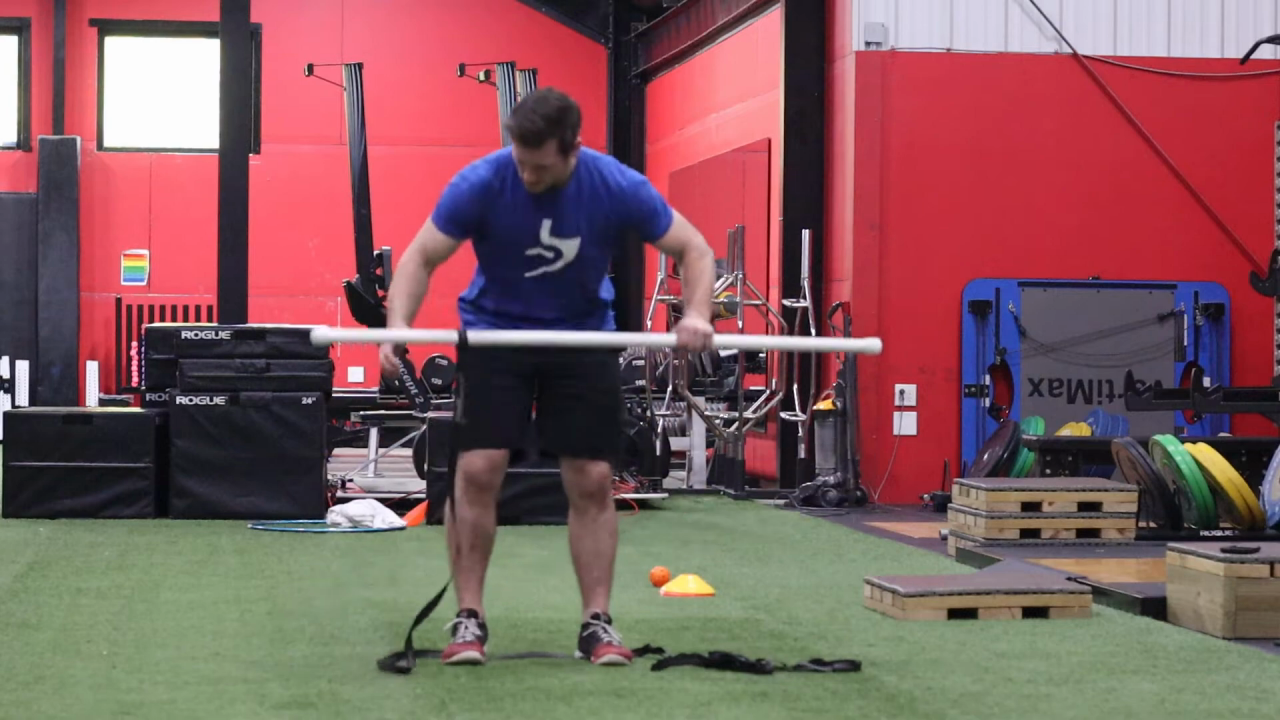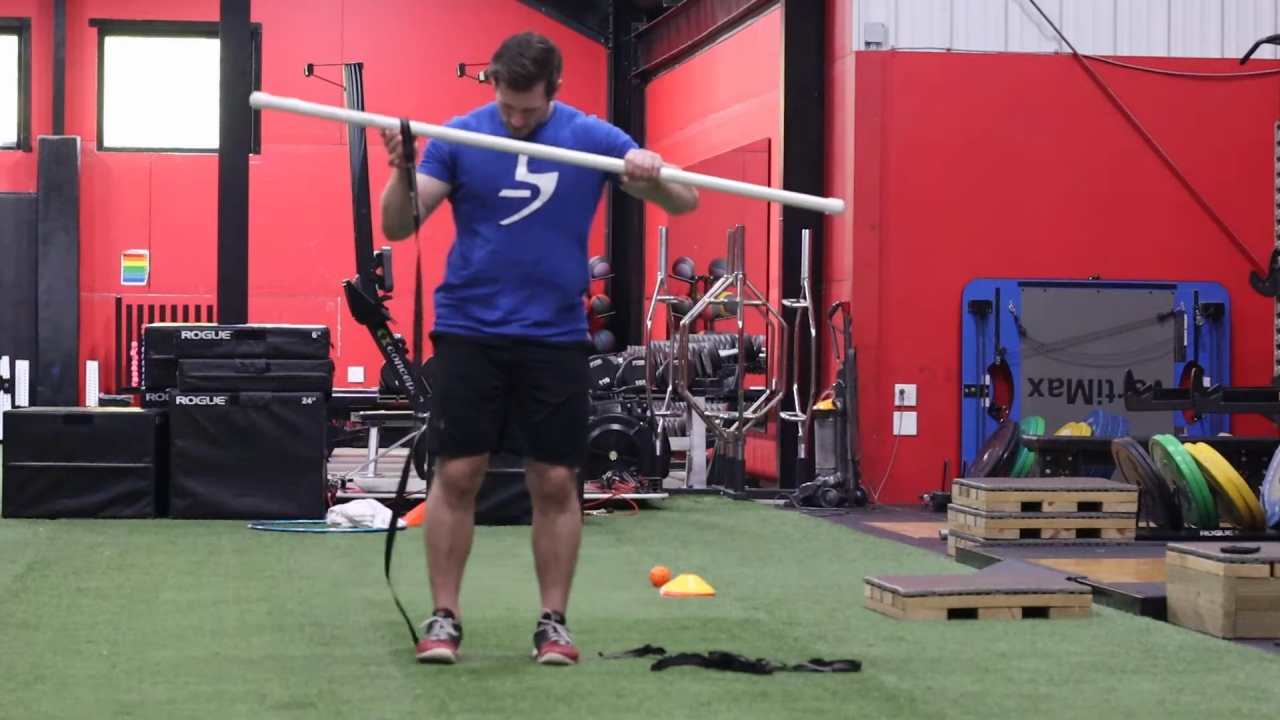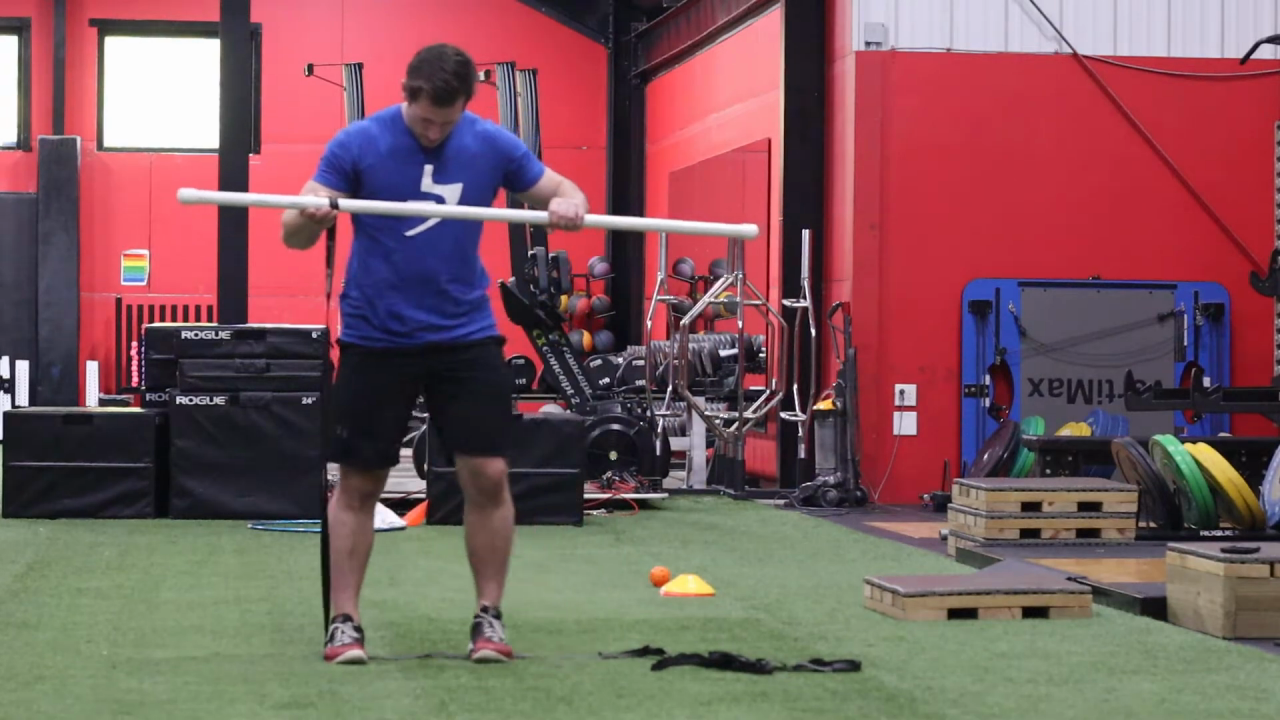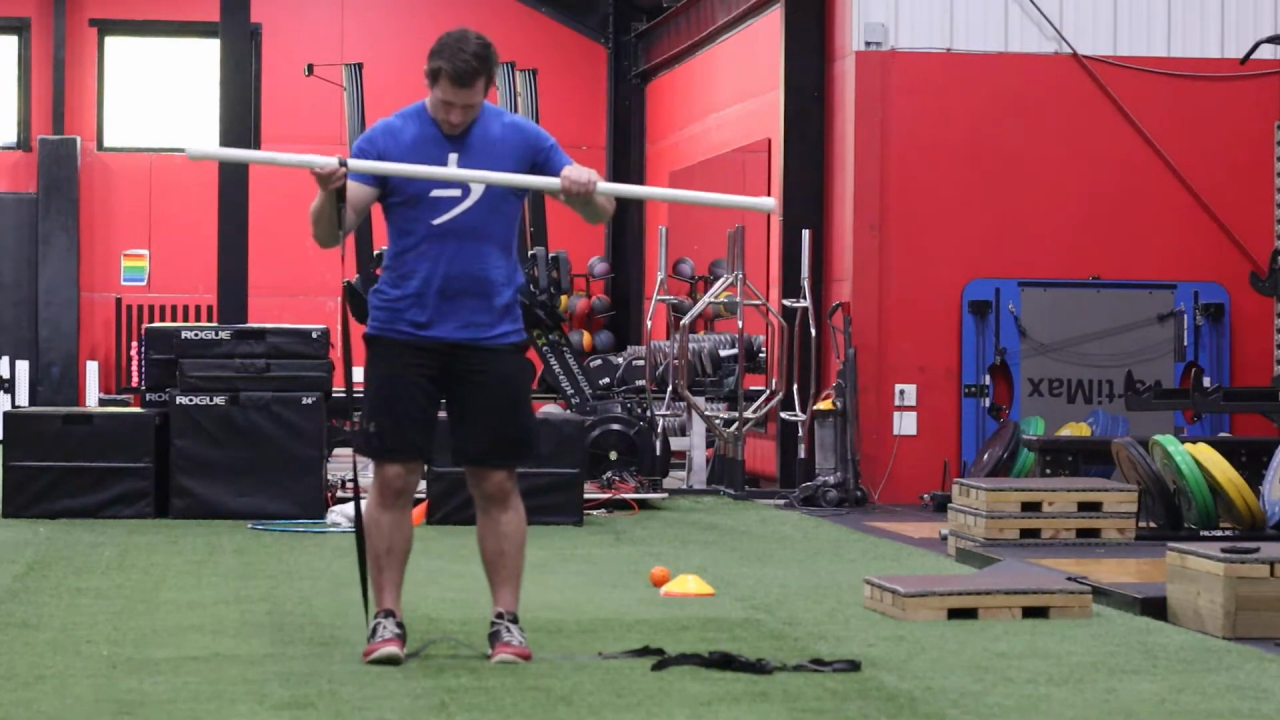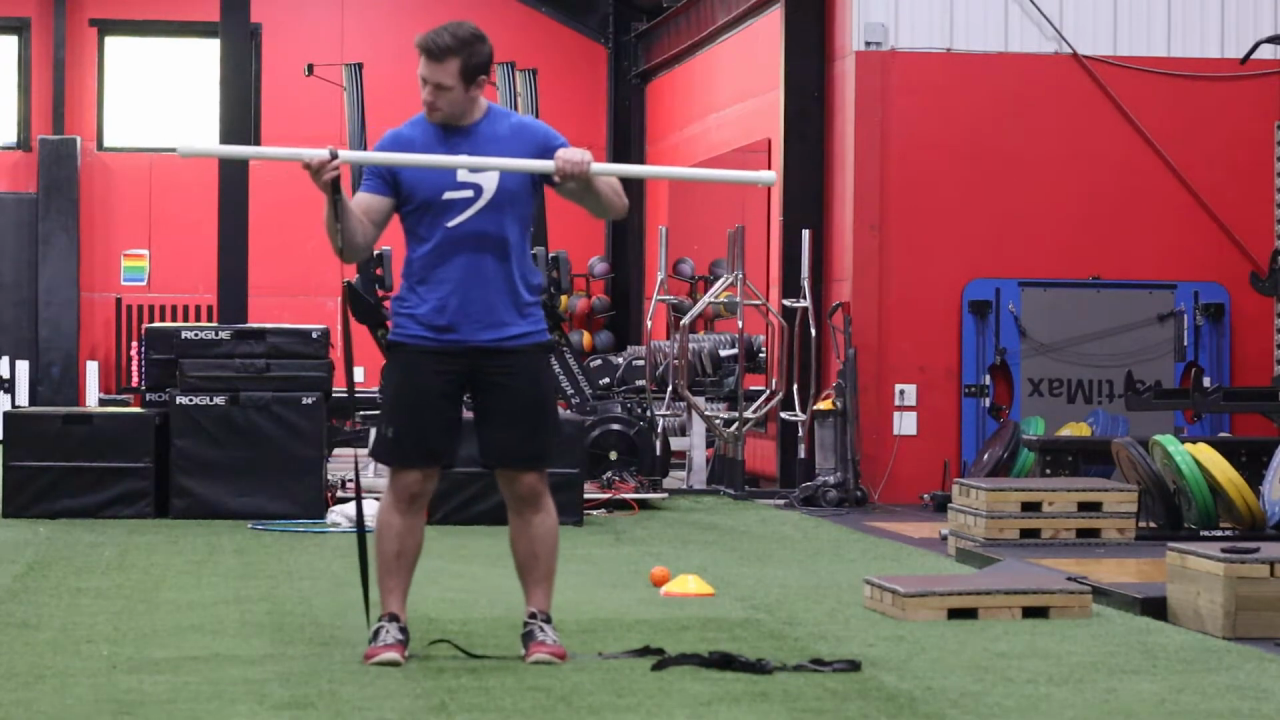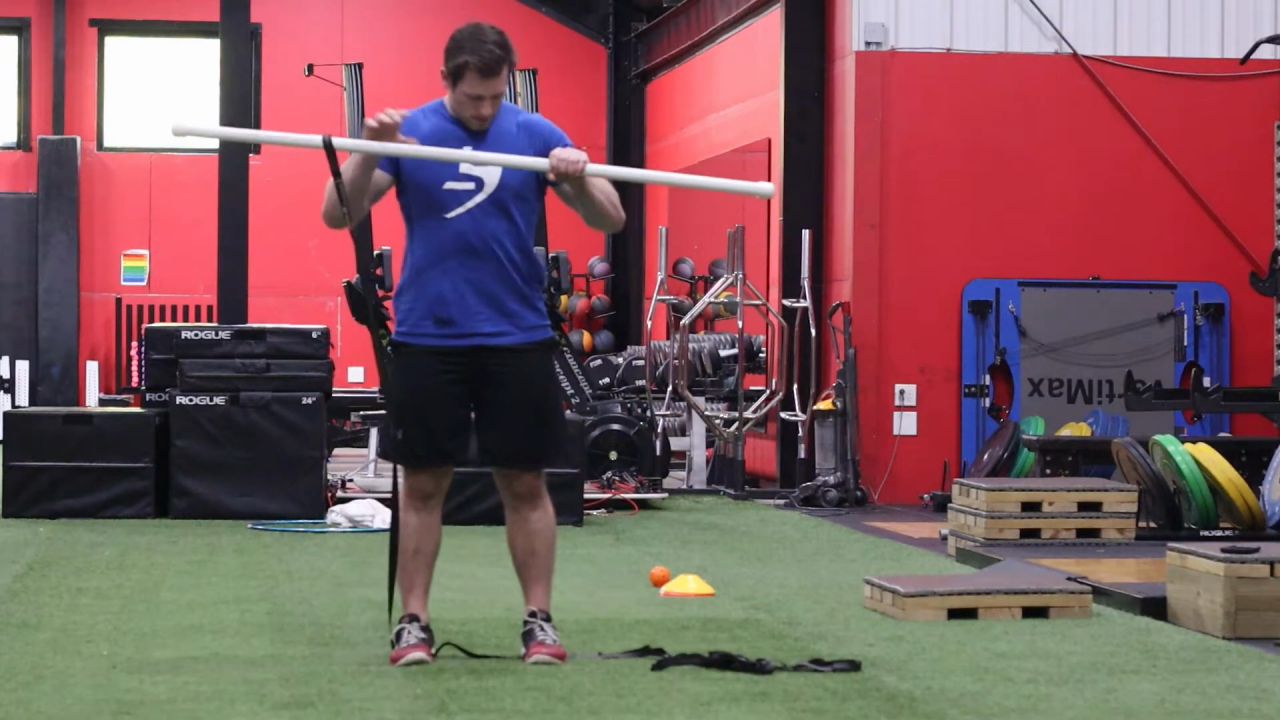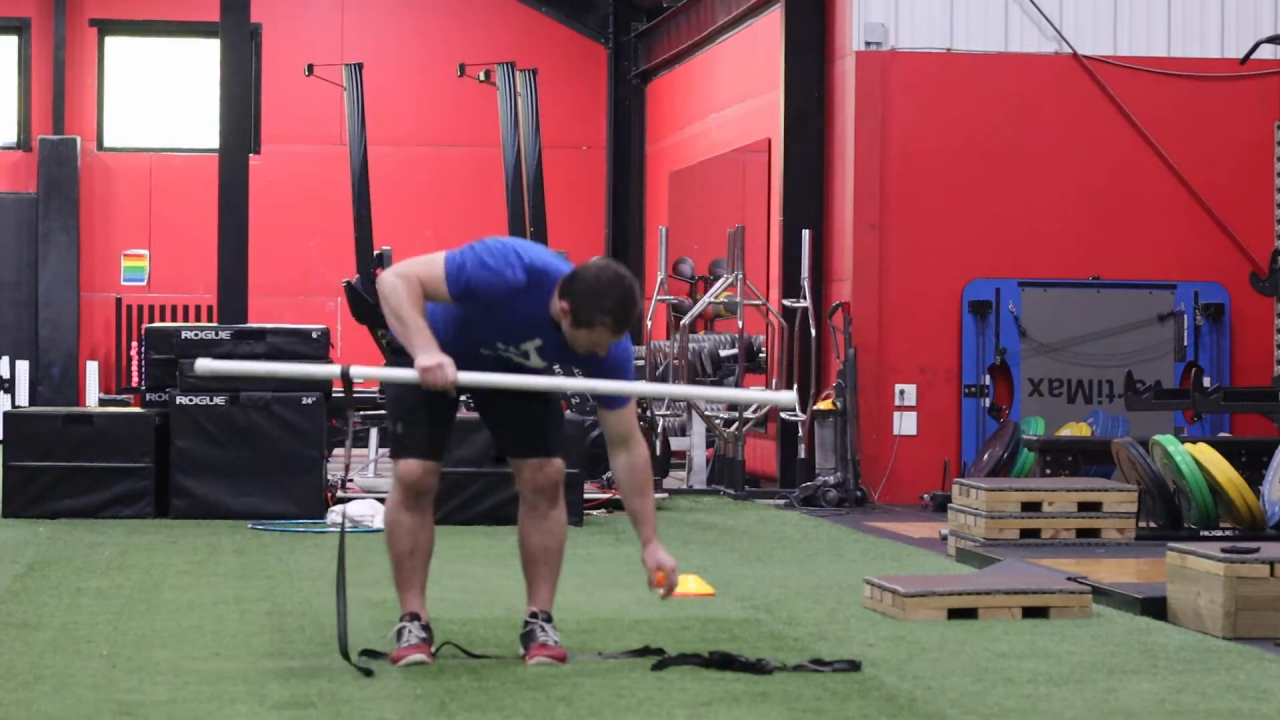
dt=0.7s
person 1, frame 1
left shoulder: (617, 186)
right shoulder: (478, 183)
left elbow: (693, 248)
right elbow: (419, 255)
left wrist: (697, 312)
right wrist: (398, 322)
left hip: (585, 341)
right hip: (495, 337)
left knee: (592, 481)
right knee: (478, 473)
left ankle: (597, 621)
right ankle: (468, 618)
person 1, frame 2
left shoulder: (594, 138)
right shoulder: (457, 137)
left elbow: (684, 198)
right elbow: (396, 226)
left wrist: (654, 174)
right wrist: (401, 174)
left hip: (555, 337)
right hip: (468, 332)
left knee: (555, 483)
right knee: (456, 476)
left ankle: (553, 620)
right ankle: (444, 616)
person 1, frame 3
left shoulder: (494, 144)
right shoulder: (358, 143)
left elbow: (562, 194)
right elbow: (294, 232)
left wrist: (570, 206)
right wrist: (310, 216)
left hip: (466, 336)
right hip: (376, 338)
left knee: (487, 476)
right knee: (358, 482)
left ankle: (488, 615)
right ankle: (343, 620)
person 1, frame 4
left shoulder: (522, 137)
right shoulder: (385, 138)
left elbow: (599, 210)
right elbow: (329, 234)
left wrist: (587, 187)
right wrist: (329, 194)
left hip: (493, 336)
right hip: (403, 333)
left knee: (495, 483)
right knee: (393, 479)
left ankle: (506, 620)
right ankle: (386, 618)
person 1, frame 5
left shoulder: (531, 137)
right shoulder: (397, 146)
left elbow: (614, 207)
right elbow: (354, 248)
left wrist: (587, 175)
right wrist: (333, 195)
left hip: (515, 338)
right hip: (423, 340)
left knee: (527, 483)
right knee: (408, 483)
left ankle: (538, 620)
right ankle: (391, 621)
person 1, frame 6
left shoulder: (537, 133)
right shoulder: (407, 132)
left elbow: (612, 220)
right elbow: (337, 214)
left wrist: (578, 179)
right wrist: (368, 152)
left hip: (518, 339)
right hip: (427, 339)
left knee: (525, 483)
right knee: (423, 483)
left ankle: (539, 620)
right ankle: (413, 620)
person 1, frame 7
left shoulder: (607, 344)
right shoulder: (504, 274)
left elbow: (626, 444)
right elbow: (396, 278)
left wrist: (650, 543)
right wrist: (425, 352)
left hip: (516, 367)
right hip: (433, 353)
left knee: (545, 479)
right knee: (414, 476)
left ankle: (539, 622)
right ankle: (412, 621)
